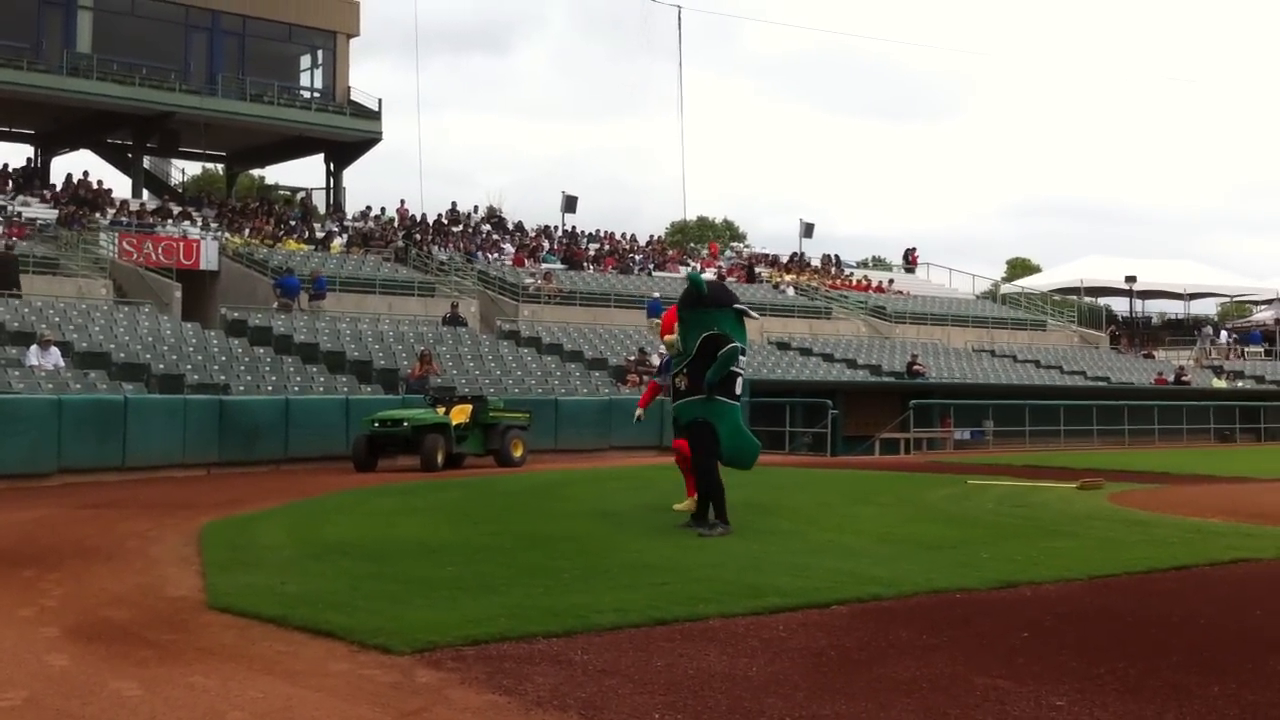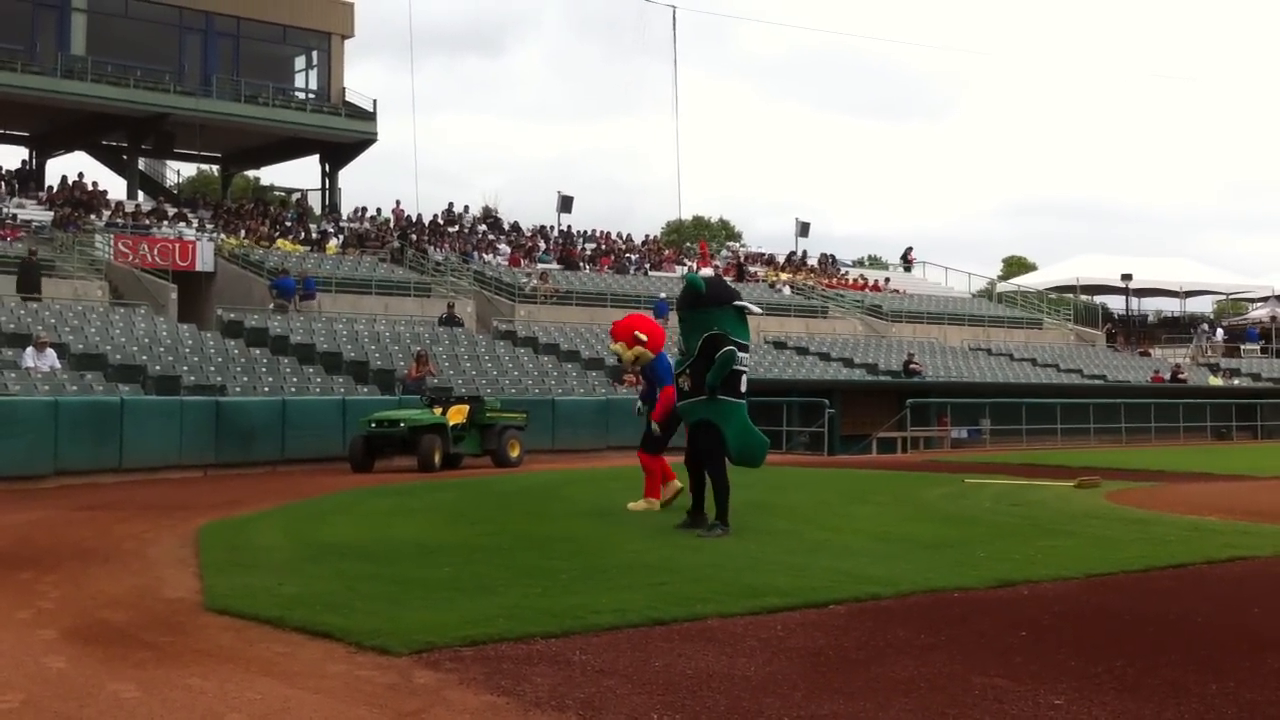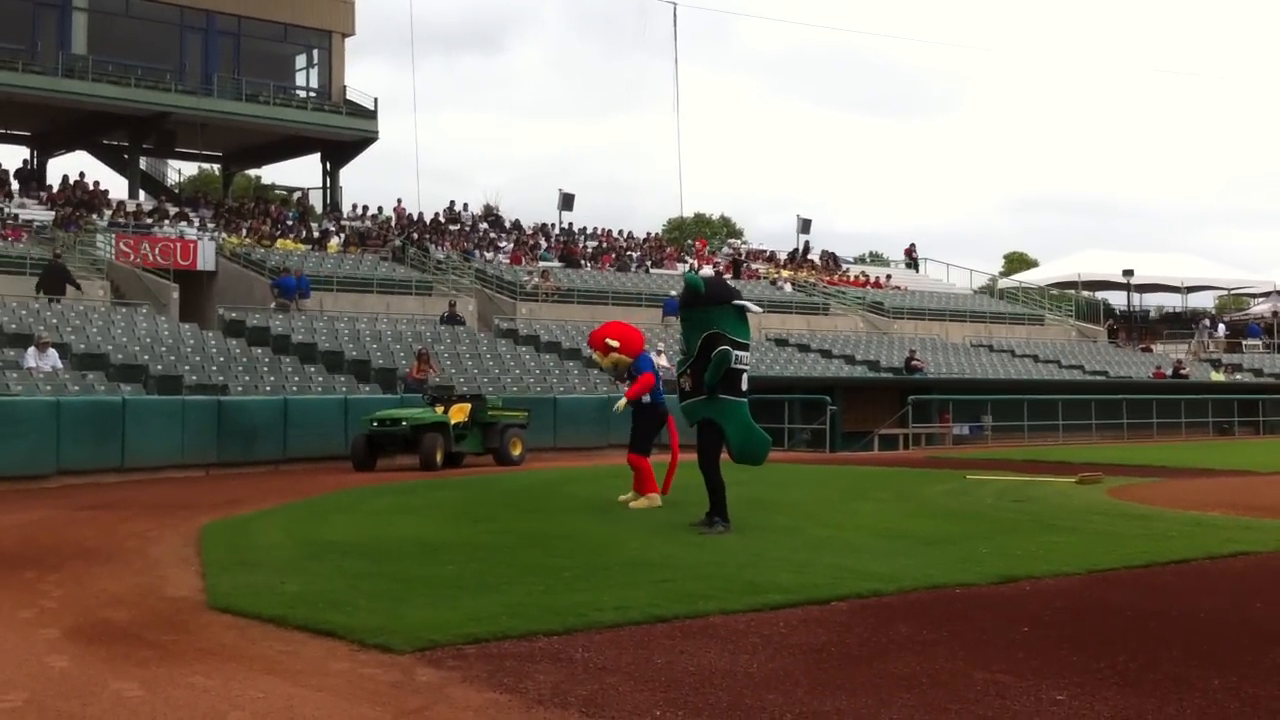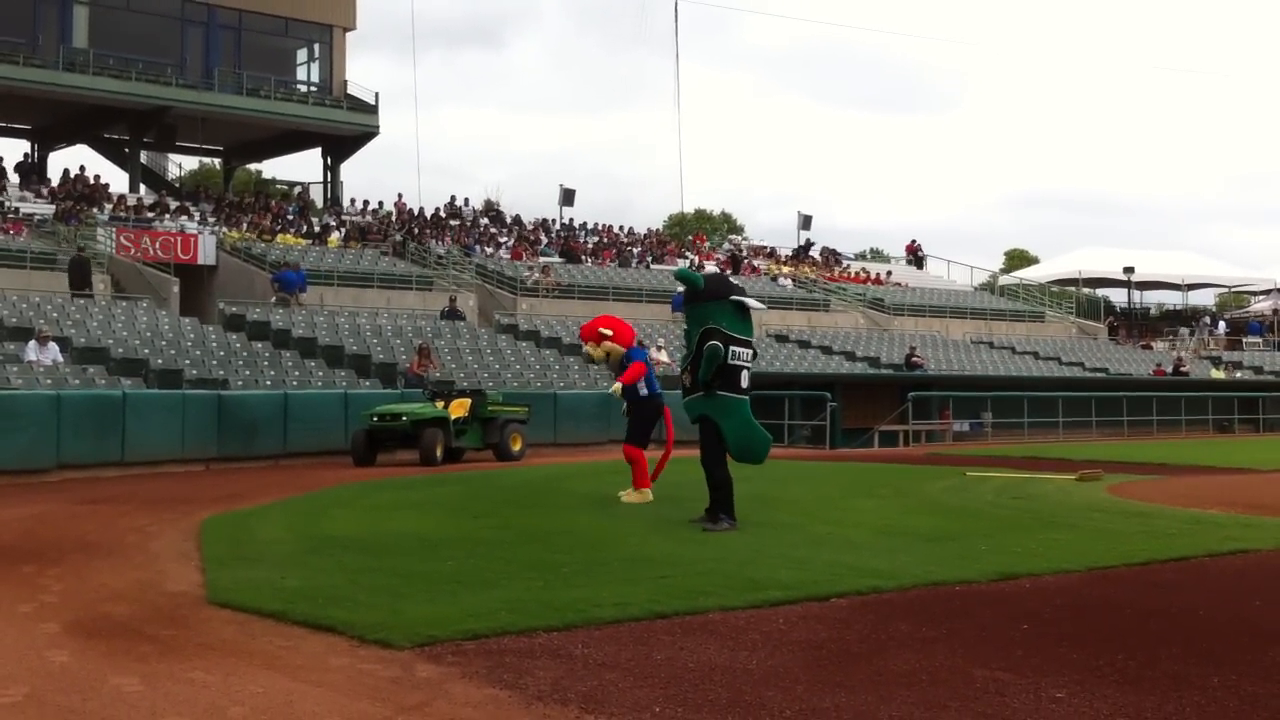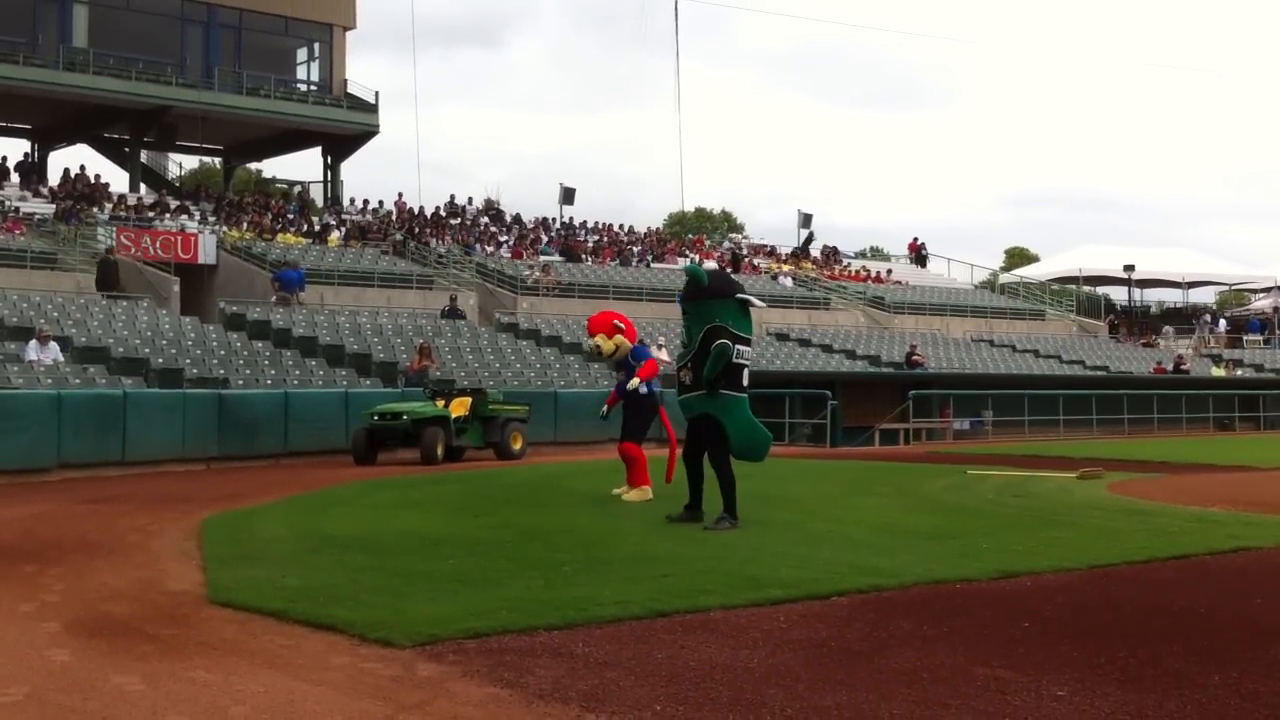
dt=0.4s
person 1, frame 1
left shoulder: (712, 338)
right shoulder: (707, 337)
left elbow: (732, 352)
left wrist: (710, 381)
left hip: (708, 410)
right hip: (700, 411)
left knee: (706, 463)
right knee: (700, 463)
left ankle: (722, 521)
right ankle: (701, 515)
person 1, frame 2
left shoulder: (714, 336)
right shoulder: (710, 334)
left elbow: (729, 354)
left wrist: (710, 383)
left hip: (714, 409)
right hip: (704, 410)
left knee: (713, 465)
right knee: (693, 460)
left ankle: (721, 522)
right ankle: (697, 514)
person 1, frame 3
left shoulder: (713, 335)
right shoulder: (720, 331)
left elbow: (723, 354)
left wrist: (710, 383)
left hip: (716, 407)
right hip: (712, 407)
left knee: (708, 462)
right knee: (707, 463)
left ankle: (722, 519)
right ankle: (714, 514)
person 1, frame 4
left shoulder: (712, 330)
right shoulder: (735, 328)
left elbow: (714, 351)
left wrist: (705, 379)
left hip: (717, 404)
right hip: (722, 403)
left knee: (715, 460)
right knee: (709, 459)
left ankle: (728, 517)
right ankle: (714, 510)
person 1, frame 5
left shoulder: (715, 329)
right shoulder: (719, 325)
left elbow: (724, 348)
left wrist: (708, 378)
left hip: (716, 404)
right hip: (704, 404)
left knee: (718, 458)
right knee: (691, 456)
left ankle: (730, 515)
right ankle: (694, 509)
person 2, frame 1
right shoulder: (667, 361)
right elbow: (656, 384)
right wrist: (641, 406)
left knee: (681, 445)
right knee: (682, 457)
left ankle: (695, 487)
right ankle: (694, 496)
person 2, frame 2
left shoulder: (658, 363)
right shoulder: (650, 361)
left elbow: (669, 392)
left wrist: (656, 419)
right wrist: (644, 403)
left hip: (665, 414)
right hip: (658, 412)
left knee: (648, 454)
right knee: (647, 452)
left ankle: (651, 499)
right ankle: (671, 483)
person 2, frame 3
left shoulder: (641, 360)
right shoulder: (635, 362)
left elbow: (648, 380)
left wrist: (627, 398)
left hip: (650, 412)
right hip: (648, 411)
left knee: (636, 455)
right knee: (638, 453)
left ankle: (652, 495)
right ankle: (639, 491)
person 2, frame 4
left shoulder: (635, 353)
right shoulder: (620, 358)
left elbow: (640, 369)
left wrist: (621, 382)
right wrist: (628, 401)
left hip: (648, 405)
right hip: (639, 405)
left knee: (632, 447)
right knee: (632, 447)
left ankle: (644, 491)
right ankle: (638, 486)
person 2, frame 5
left shoulder: (636, 351)
right shoulder: (619, 359)
left elbow: (652, 365)
left wrist: (638, 378)
right wrist: (609, 403)
left hip: (644, 403)
right hip: (631, 404)
left knee: (630, 444)
right knee: (624, 446)
left ankle: (644, 488)
right ankle: (633, 484)
